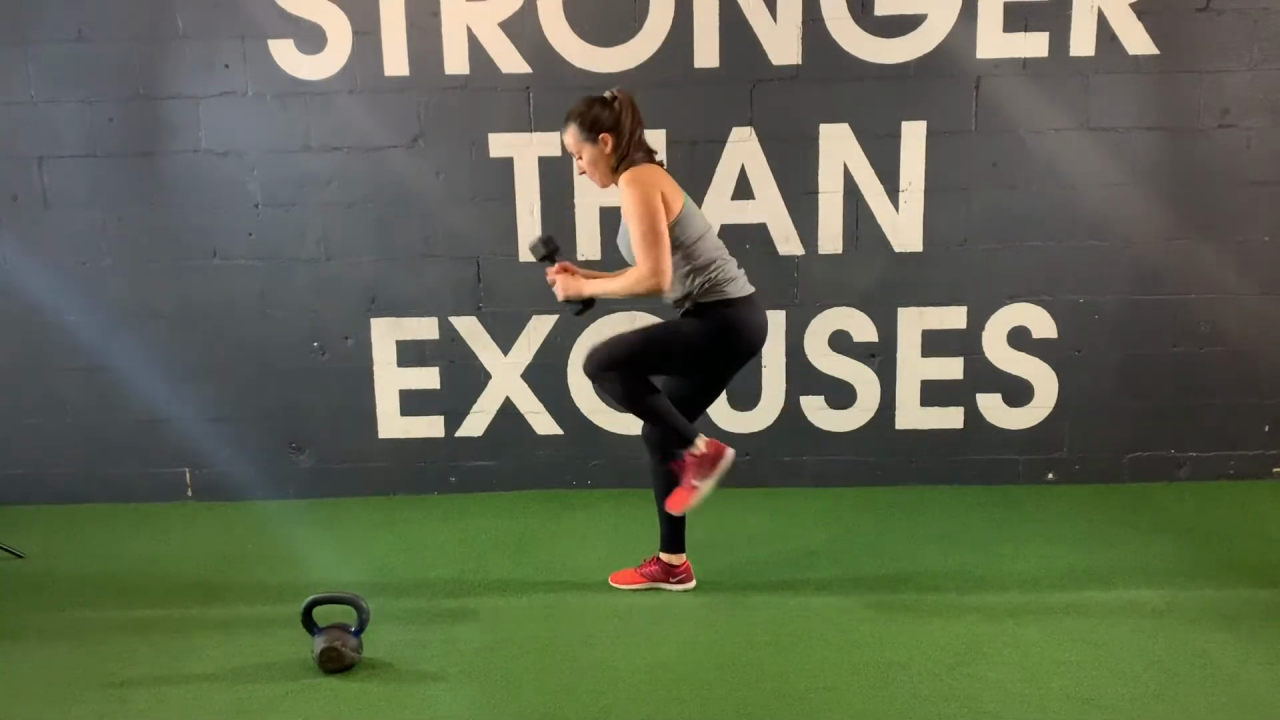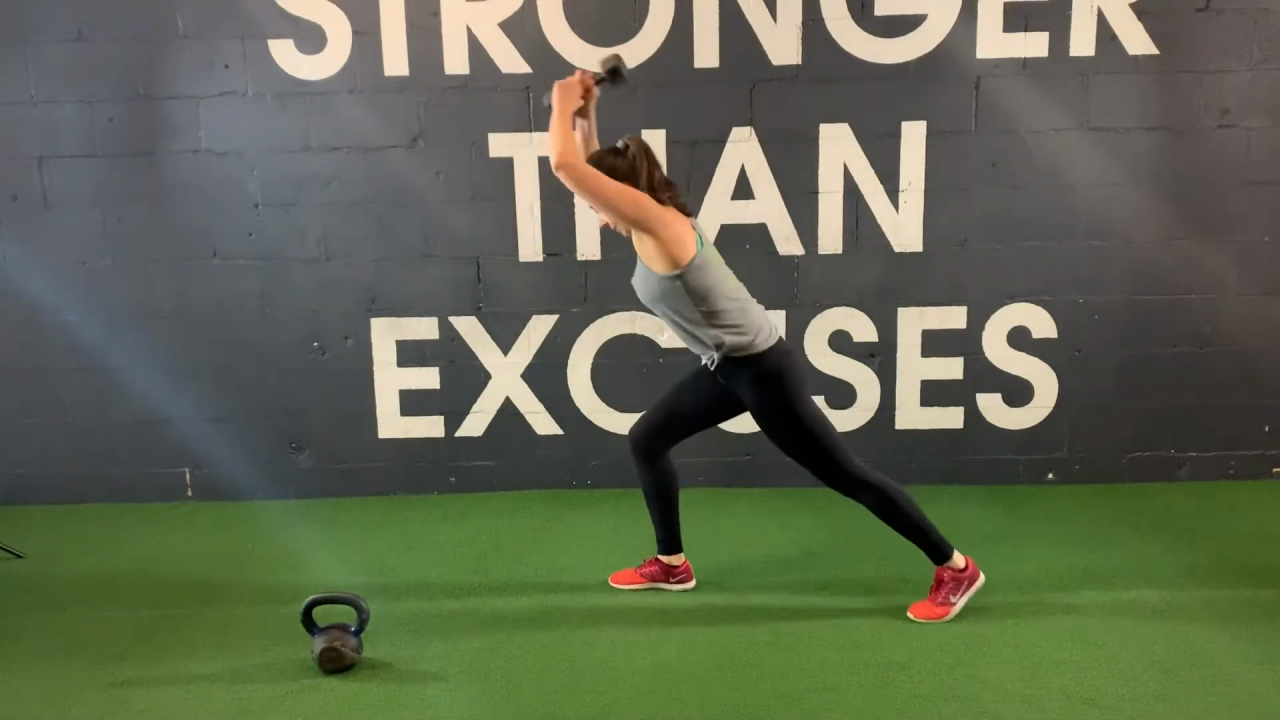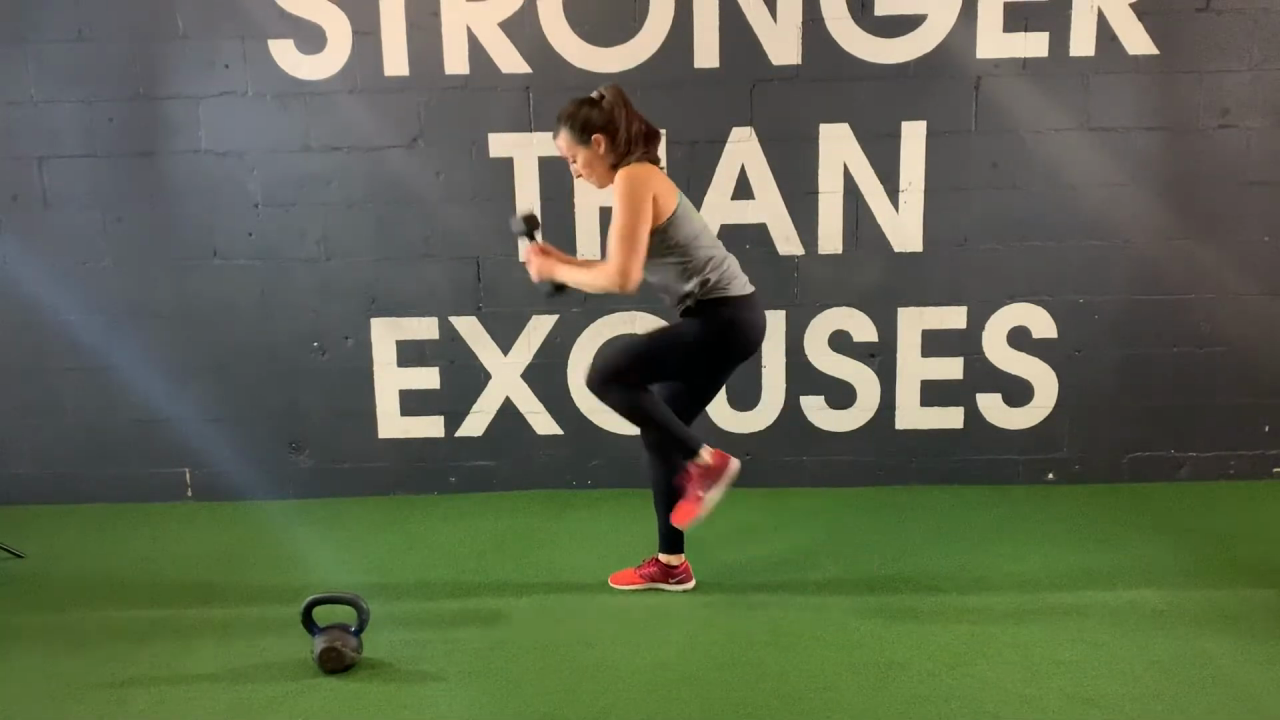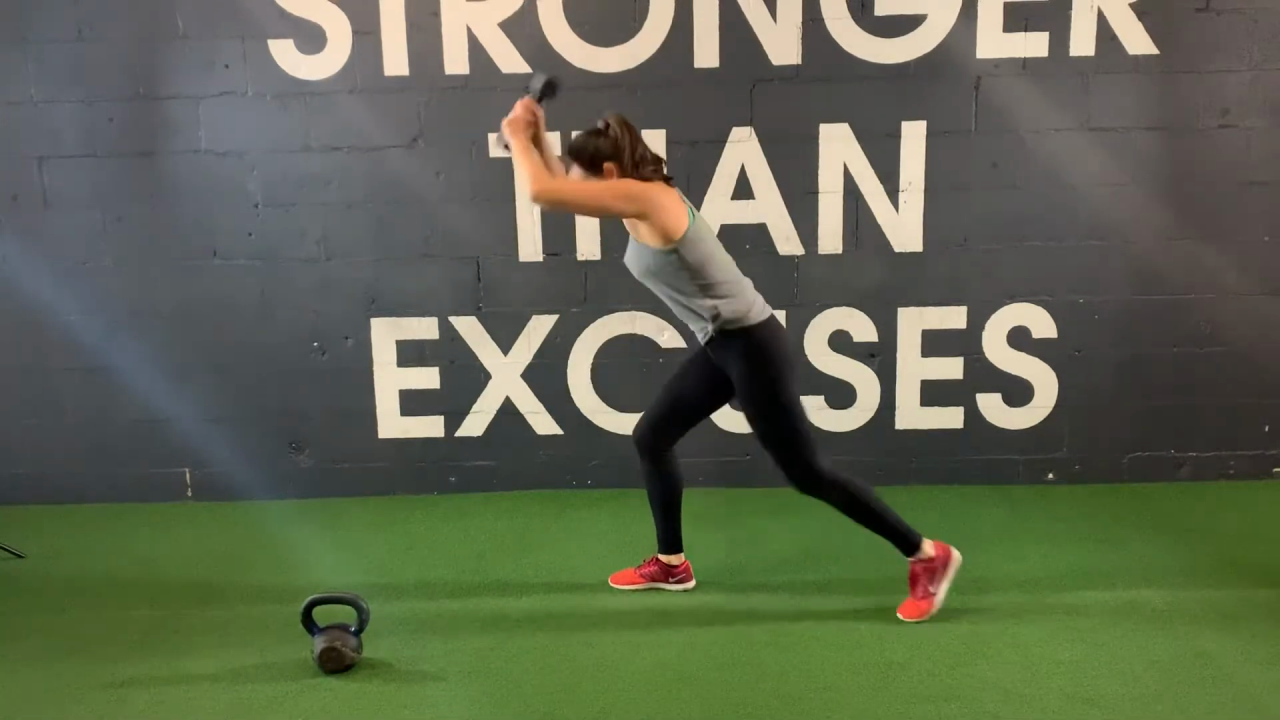
dt=0.5s
person 1, frame 1
left shoulder: (640, 182)
right shoulder: (639, 180)
left elbow: (652, 279)
right elbow: (642, 272)
left wrist: (585, 285)
right wrist: (580, 277)
left hip: (727, 320)
right hip: (717, 320)
left knee: (602, 363)
right knee: (662, 430)
left ankle: (701, 452)
right ankle: (672, 563)
person 1, frame 2
left shoulder: (655, 221)
right shoulder: (657, 218)
left elbow: (565, 166)
right elbow: (588, 174)
left wrist: (562, 108)
right wrist: (583, 113)
left hip: (762, 369)
right hip: (731, 365)
left knee: (843, 474)
right knee: (646, 439)
left ankle: (956, 570)
right ankle: (670, 564)
person 1, frame 3
left shoulder: (634, 180)
right shoulder: (632, 177)
left elbow: (622, 279)
right elbow: (629, 269)
left wrist: (562, 273)
right wrist: (562, 262)
left hip: (728, 318)
right hip: (715, 317)
left knee: (606, 375)
right knee: (662, 434)
left ankle: (704, 462)
right ankle: (671, 563)
person 1, frame 4
left shoulder: (645, 197)
right shoulder: (646, 200)
left elbow: (547, 191)
right elbow: (559, 188)
left wrist: (518, 138)
right wrist: (534, 136)
left hip: (751, 346)
right hip: (723, 344)
left knee: (806, 472)
right knee: (650, 436)
left ankle: (929, 558)
right ankle: (671, 562)
